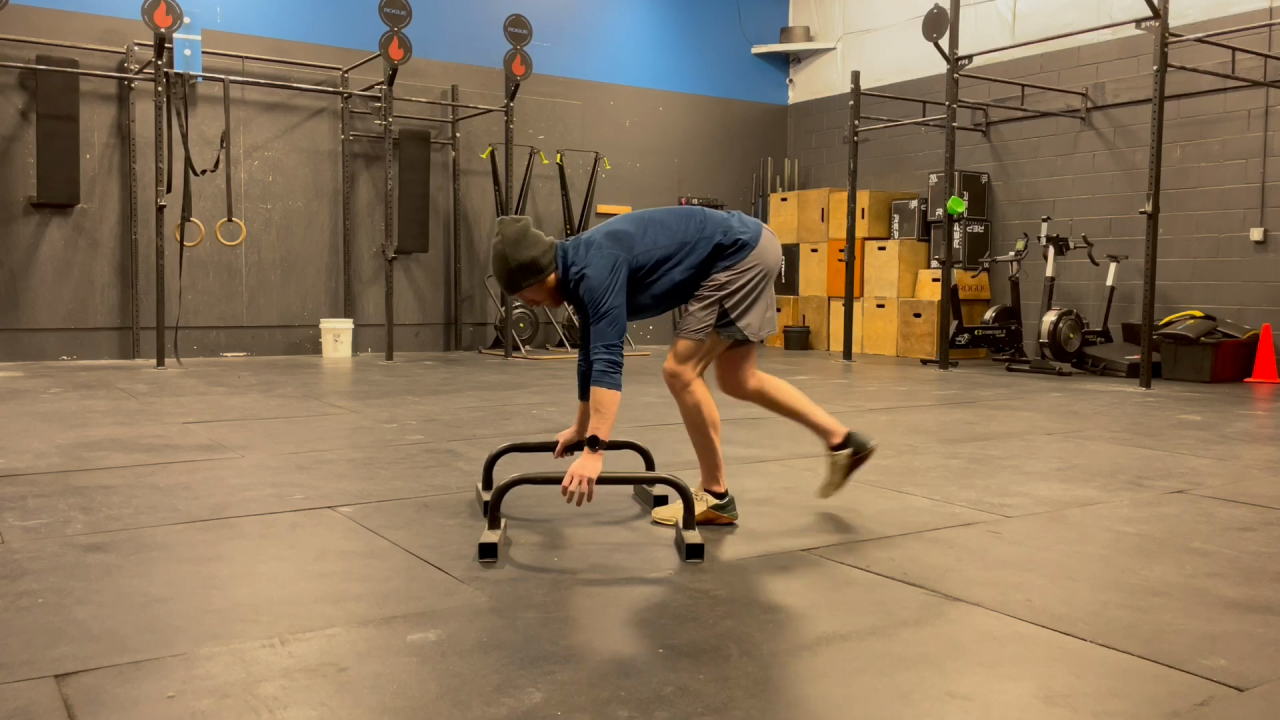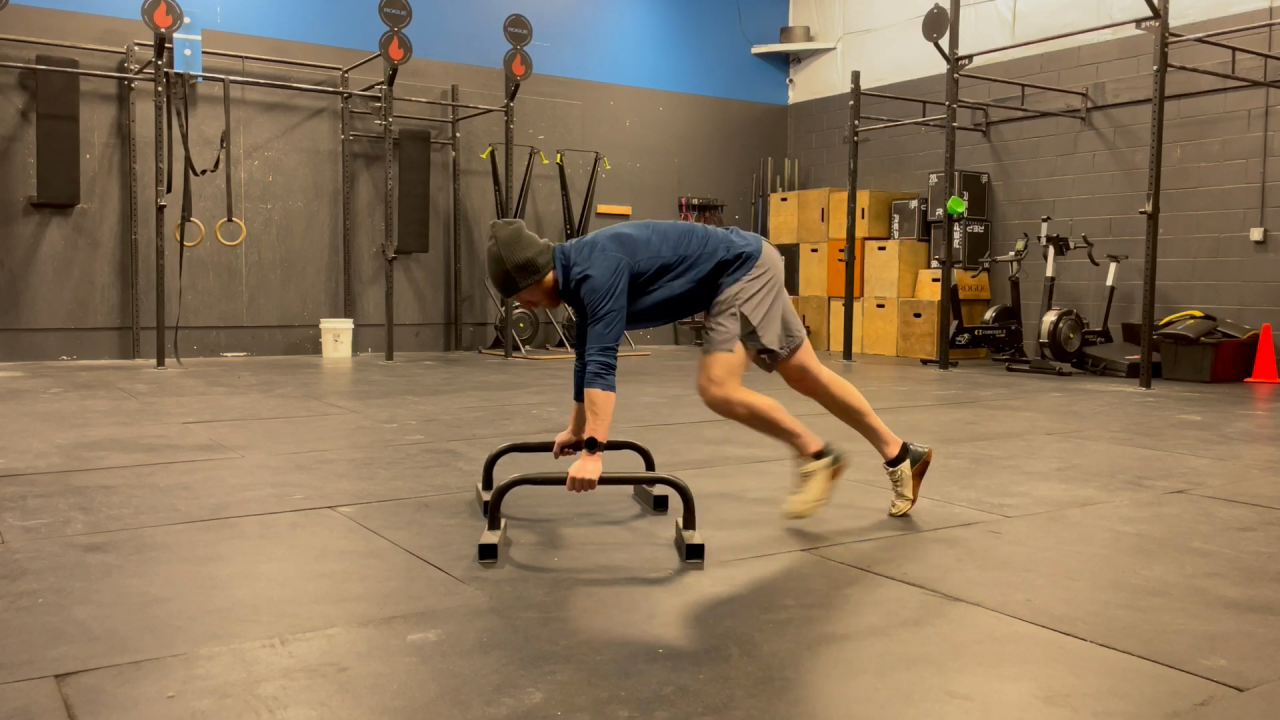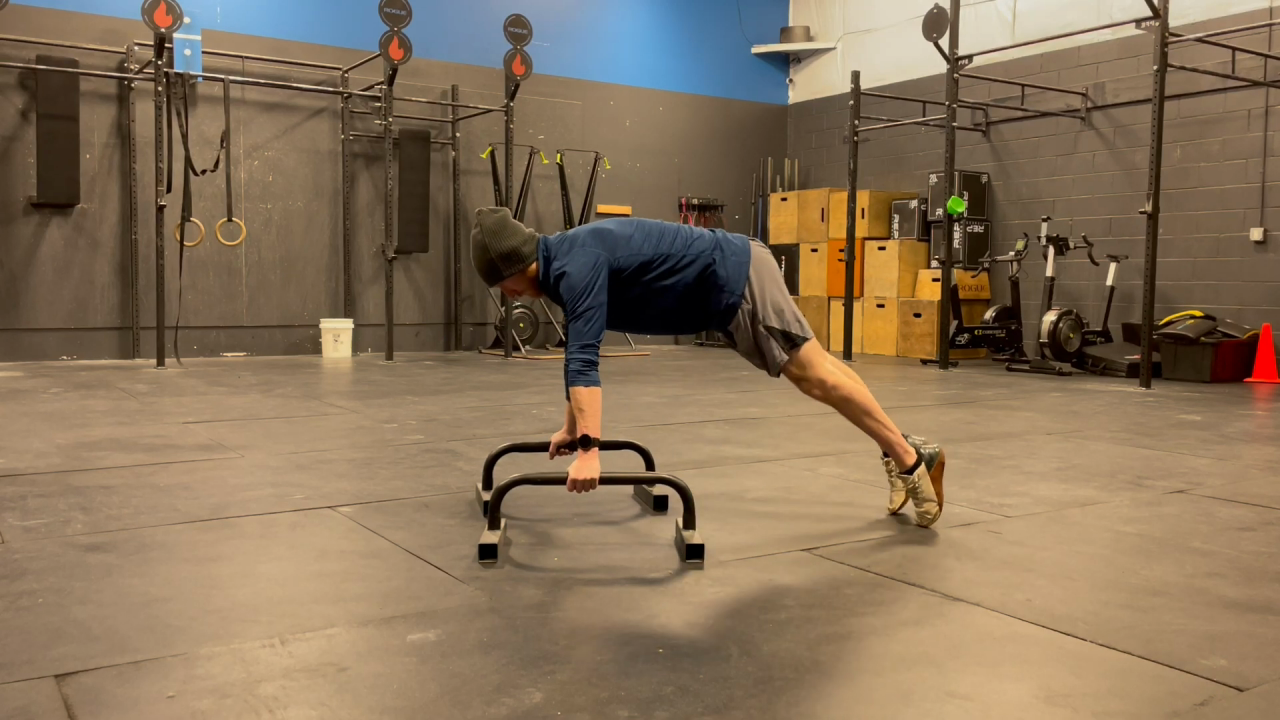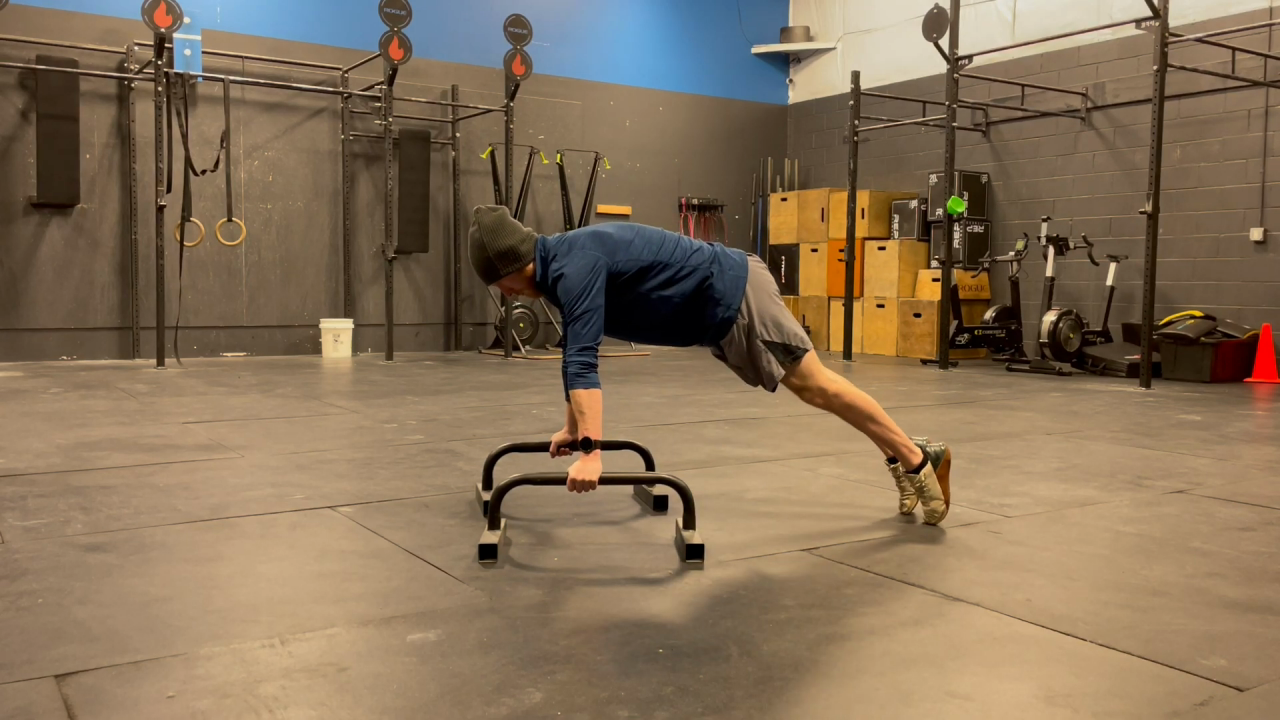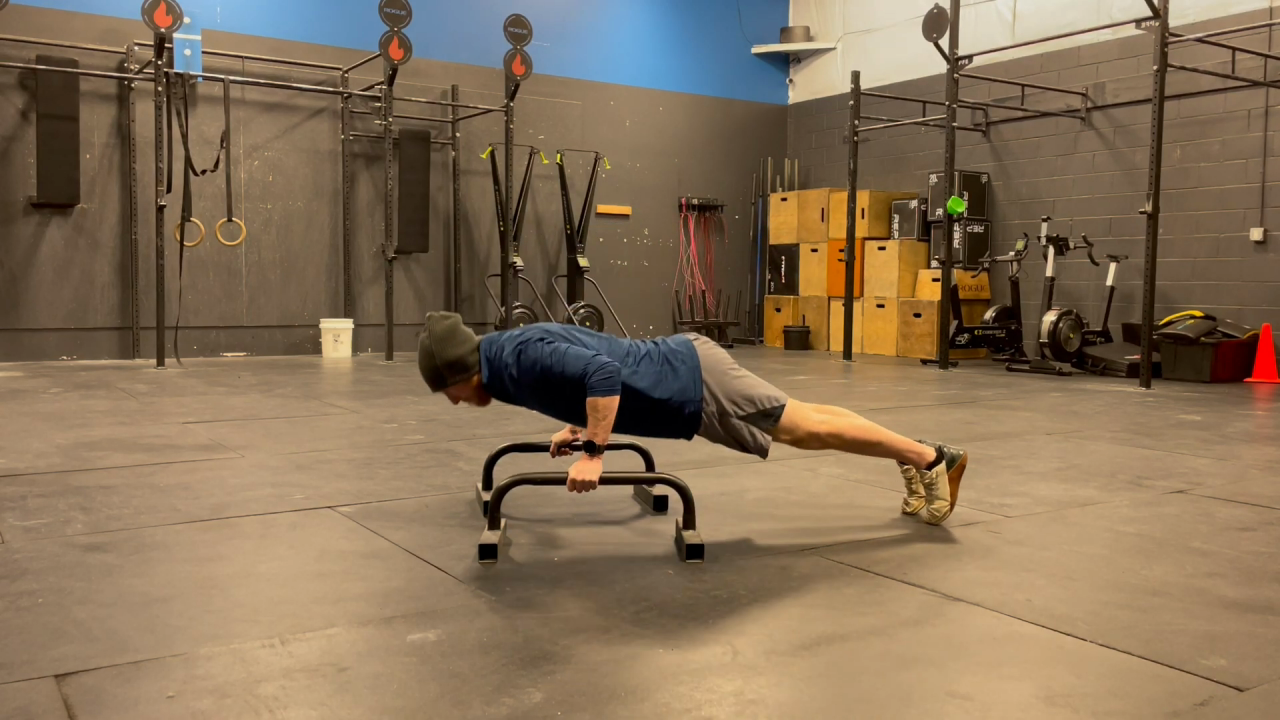
dt=1s
person 1, frame 1
left shoulder: (595, 270)
right shoulder: (576, 270)
left elbow: (608, 361)
right elbow: (591, 352)
left wrist: (593, 451)
right wrist: (580, 426)
left hip: (745, 250)
right hip: (748, 251)
left knee: (681, 371)
right knee: (737, 380)
left ankle: (715, 497)
right ankle: (839, 441)
person 1, frame 2
left shoulder: (597, 271)
right shoulder: (578, 274)
left elbow: (603, 362)
right elbow: (588, 355)
left wrist: (593, 452)
right wrist: (577, 429)
left hip: (744, 265)
right hip: (746, 270)
left knee: (717, 387)
right knee: (805, 373)
left ankle: (815, 456)
right ankle: (901, 458)
person 1, frame 3
left shoulder: (577, 265)
right shoulder: (565, 264)
left elbow: (584, 358)
right elbow: (578, 351)
left wrist: (589, 452)
right wrist: (572, 427)
left hip: (735, 276)
right hip: (728, 285)
left knee: (815, 376)
right knee: (813, 364)
left ankle: (912, 461)
right ankle: (897, 451)
person 1, frame 4
left shoulder: (573, 267)
right shoulder: (563, 264)
left elbow: (581, 360)
right elbow: (579, 355)
left wrist: (590, 452)
right wrist: (574, 427)
left hip: (732, 294)
right hip: (724, 304)
left knee: (817, 386)
right knee: (812, 385)
left ankle: (918, 460)
right ankle: (902, 455)
person 1, frame 5
left shoulder: (519, 362)
right shoulder: (513, 353)
left elbow: (604, 373)
left wrist: (593, 455)
right wrist: (577, 426)
left hip: (693, 383)
right hip: (682, 369)
left knee: (809, 429)
right knee: (803, 423)
left ankle: (930, 458)
right ankle: (914, 452)
